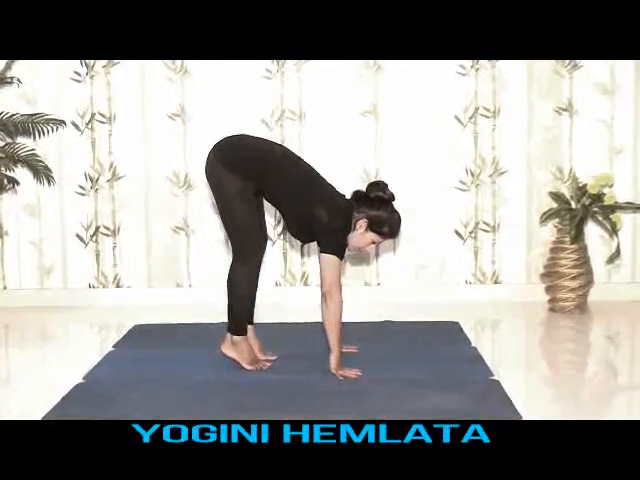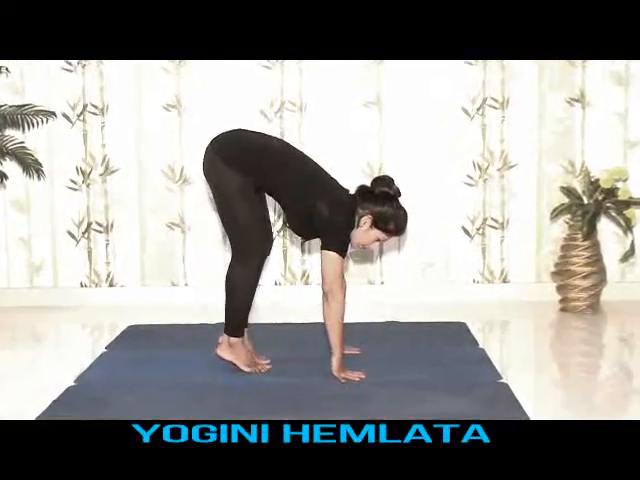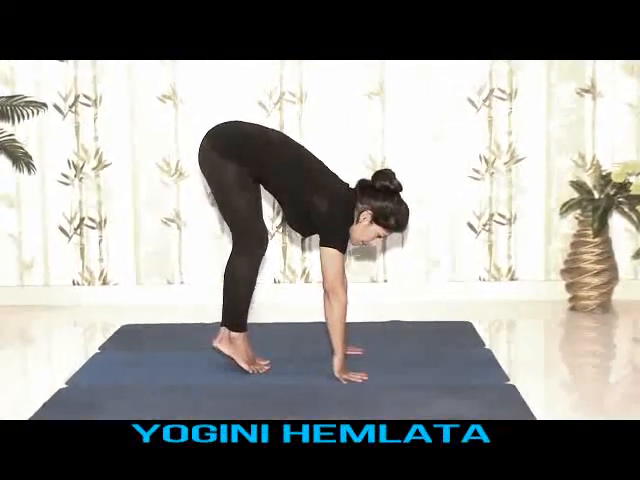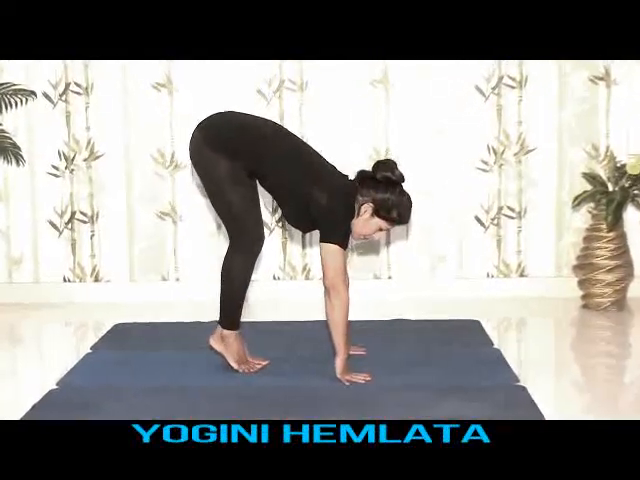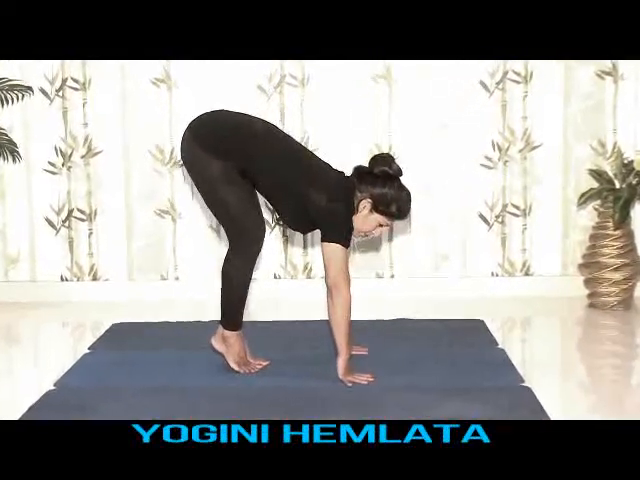
dt=0.3s
person 1, frame 1
left shoulder: (340, 218)
right shoulder: (334, 223)
left elbow: (331, 290)
right elbow: (331, 294)
left wrist: (336, 345)
right wrist: (335, 357)
left hip: (244, 164)
right hip: (230, 164)
left knee: (256, 247)
right knee: (249, 252)
left ankle: (246, 333)
right ankle: (235, 340)
person 1, frame 2
left shoulder: (344, 213)
right shoulder: (337, 218)
left elbow: (335, 287)
right elbow: (333, 292)
left wrist: (338, 346)
right wrist: (337, 359)
left hip: (243, 160)
right hip: (229, 160)
left knee: (262, 245)
right knee: (249, 251)
left ankle: (237, 332)
right ankle: (232, 341)
person 1, frame 3
left shoulder: (343, 207)
right shoulder: (337, 214)
left elbow: (337, 285)
right elbow: (335, 291)
left wrist: (340, 346)
right wrist: (339, 359)
left hip: (239, 152)
right hip: (225, 151)
left knee: (252, 243)
right knee: (252, 243)
left ankle: (230, 331)
right ankle: (232, 336)
person 1, frame 4
left shoulder: (344, 200)
right shoulder: (336, 208)
left elbow: (336, 284)
right elbow: (336, 288)
left wrist: (342, 346)
right wrist: (341, 360)
left hip: (233, 143)
right hip: (216, 144)
left knee: (250, 238)
right knee: (248, 239)
left ankle: (228, 330)
right ankle: (226, 334)
person 1, frame 5
left shoulder: (342, 196)
right shoulder: (337, 207)
left elbow: (338, 284)
right elbow: (338, 288)
left wrist: (344, 345)
right wrist: (343, 360)
left hip: (227, 141)
right hip: (207, 145)
left knee: (251, 235)
right knee: (248, 238)
left ankle: (230, 330)
right ankle: (228, 336)
